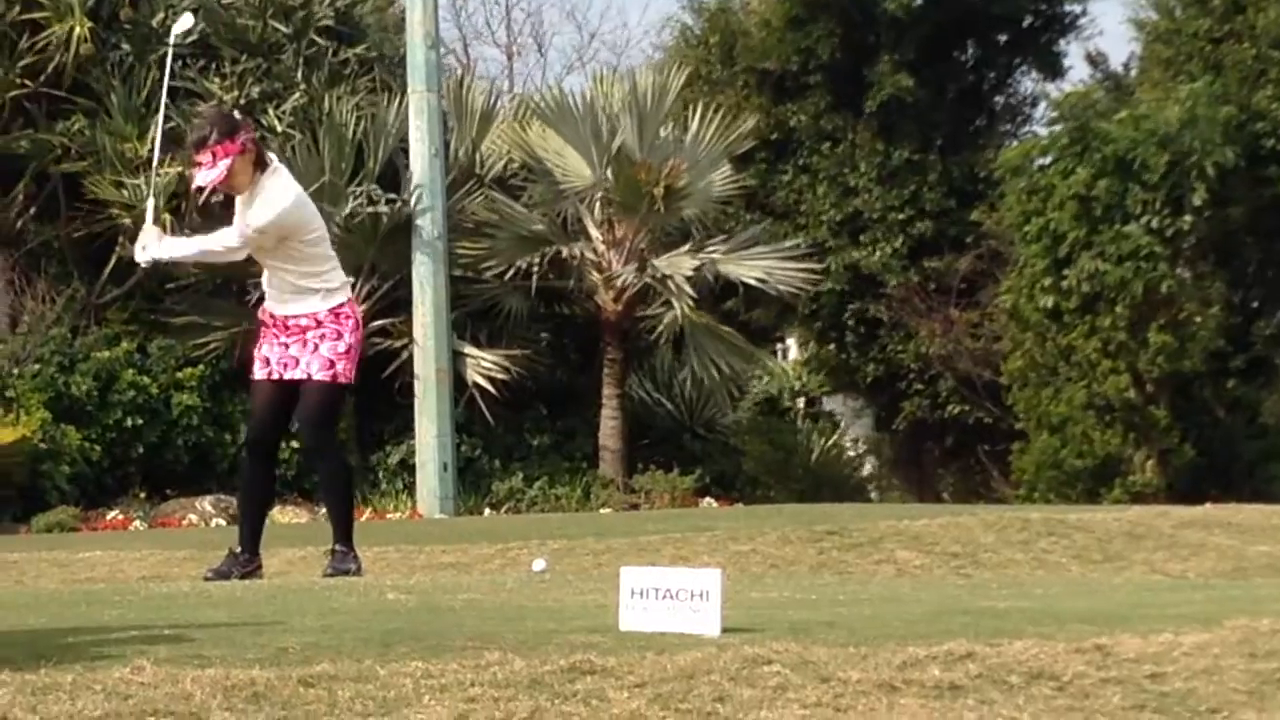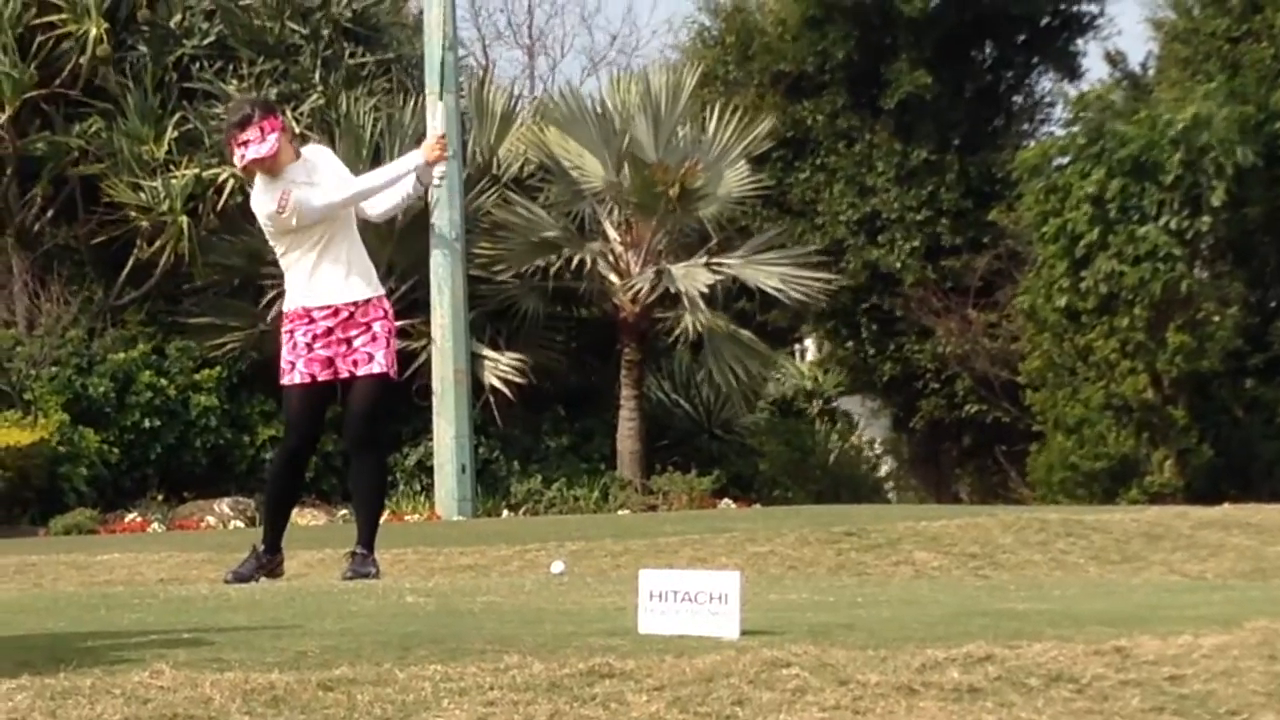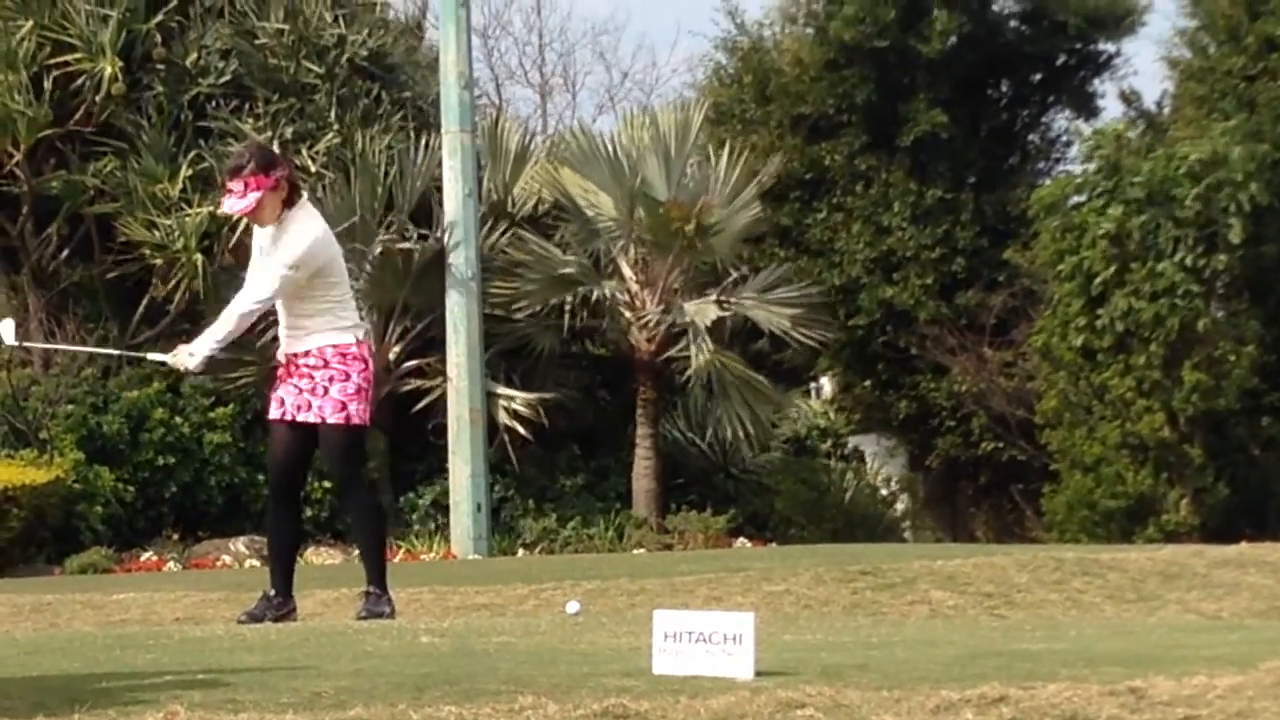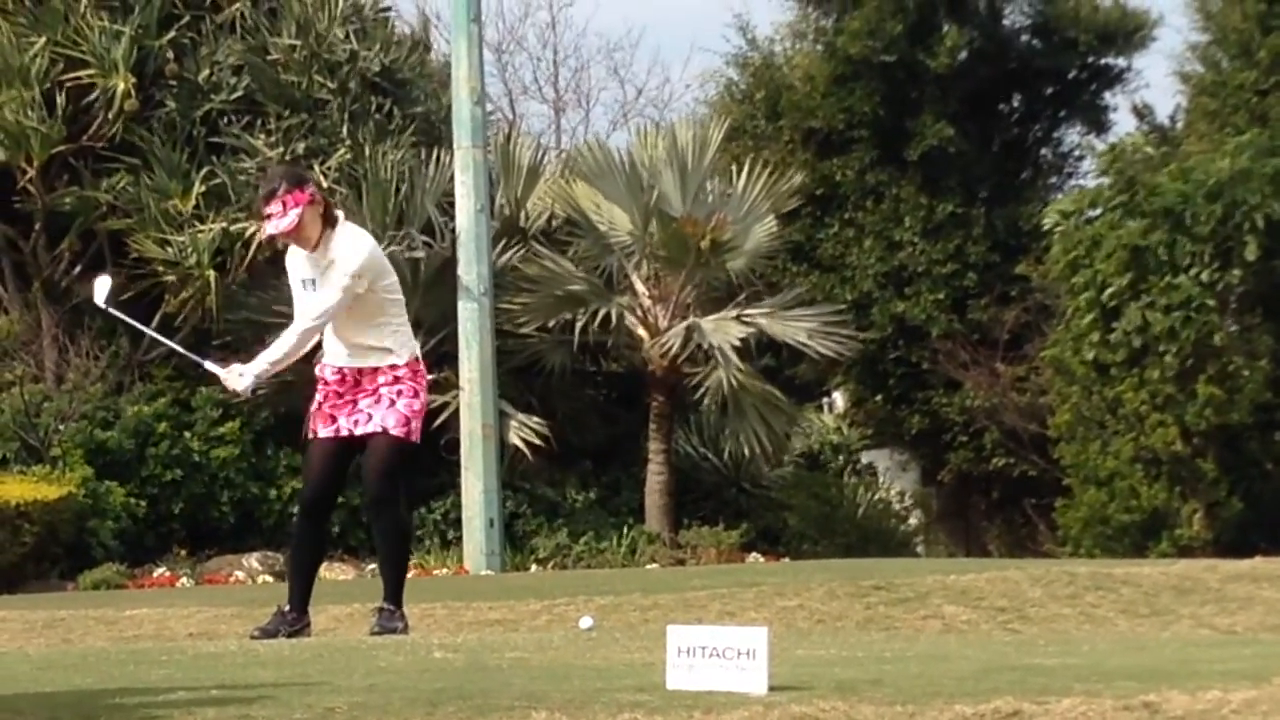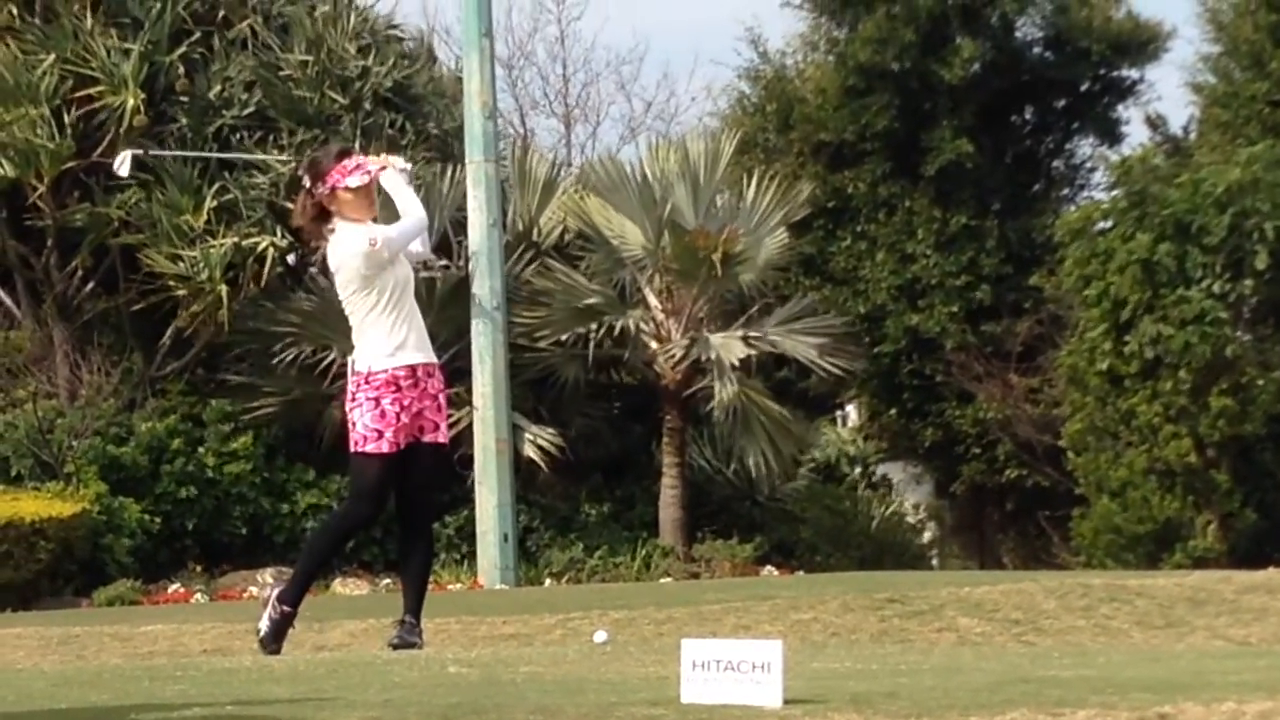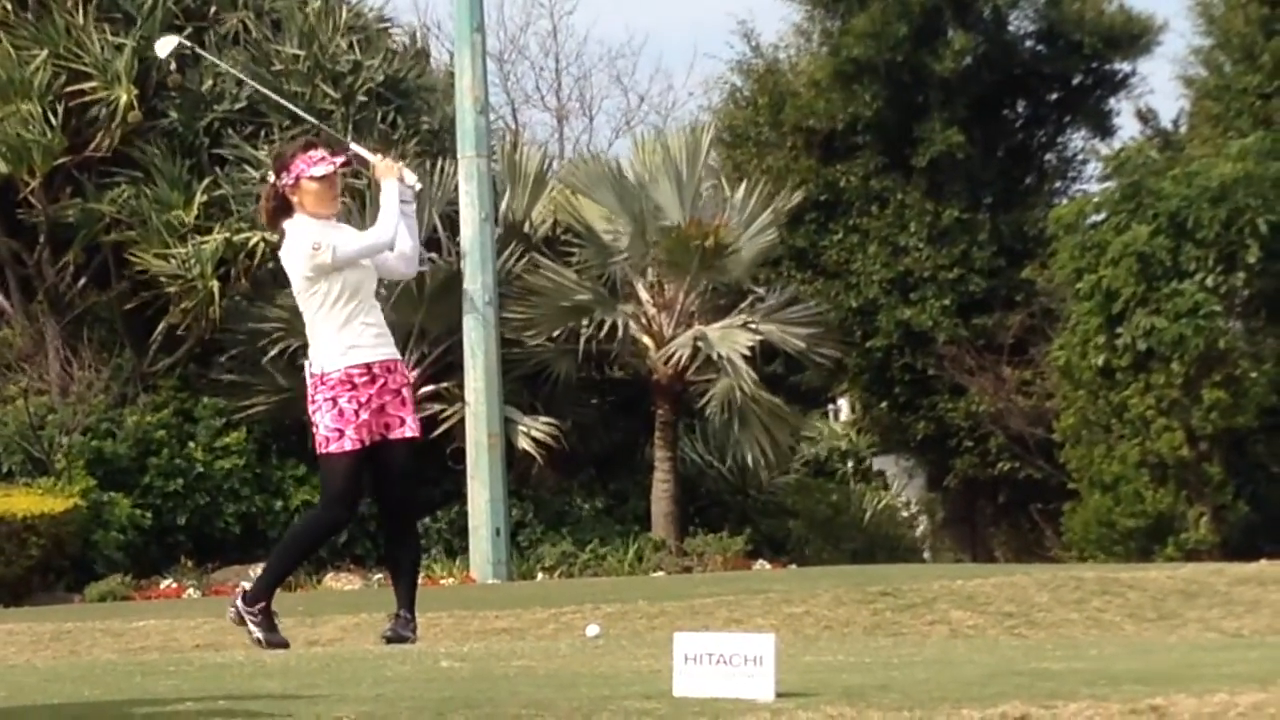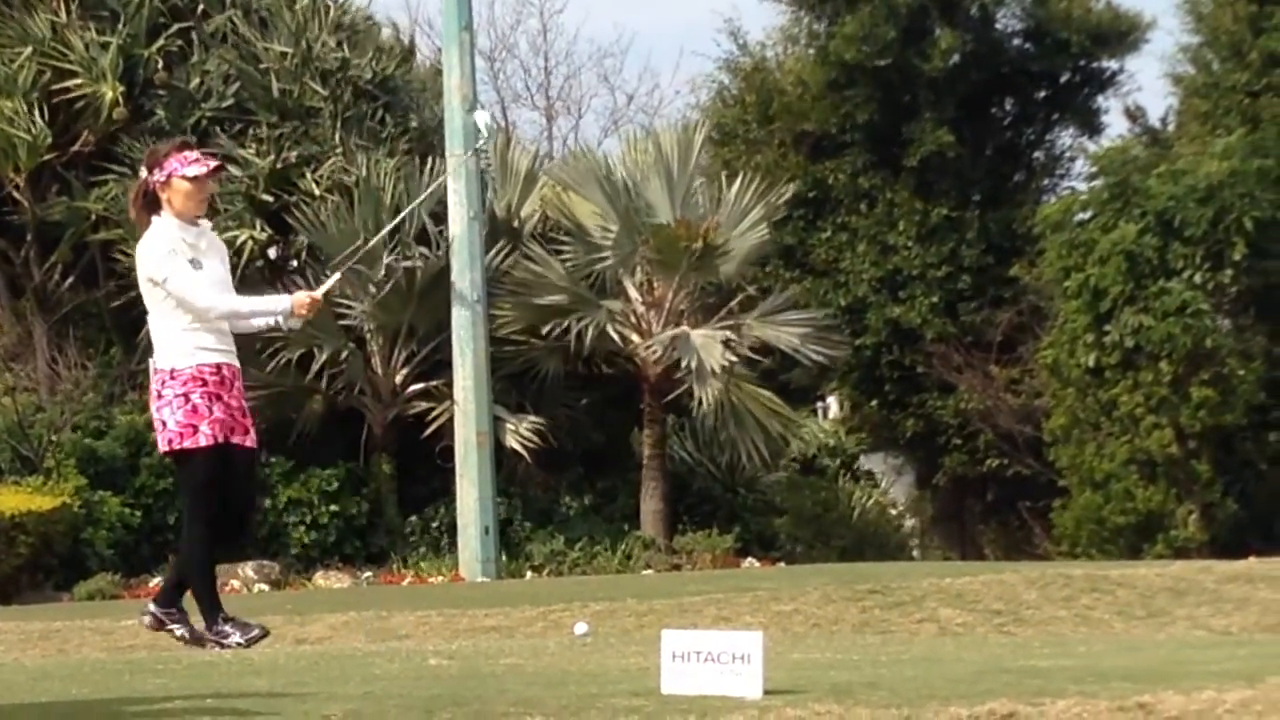
dt=0.7s
person 1, frame 1
left shoulder: (275, 202)
right shoulder: (253, 181)
left elbow: (222, 245)
right elbow: (228, 246)
left wrist: (157, 247)
right wrist: (165, 244)
left hip: (326, 320)
right hip: (281, 323)
left knee: (317, 435)
right knee: (259, 438)
left ankle: (344, 549)
right ankle: (246, 552)
person 1, frame 2
left shoulder: (320, 157)
right shoulder: (271, 201)
left elbow: (374, 207)
right elbow: (353, 194)
left wrist: (419, 176)
right wrist: (415, 159)
left hip: (368, 312)
right hip: (310, 324)
left knee: (364, 436)
right knee: (298, 440)
left ankle: (364, 550)
right ankle: (269, 550)
person 1, frame 3
left shoulder: (302, 240)
right shoulder: (273, 227)
left elbow: (253, 301)
right elbow: (251, 297)
left wrist: (199, 350)
right wrist: (204, 345)
left hip: (339, 360)
right hip: (297, 362)
left knee: (348, 477)
right knee: (282, 480)
left ankle: (378, 590)
right ankle: (280, 593)
person 1, frame 4
left shoulder: (355, 250)
right shoulder: (296, 256)
left elbow: (310, 322)
right elbow: (308, 325)
left wrist: (255, 371)
left hip: (393, 377)
right hip: (339, 380)
left knee: (381, 493)
right knee: (314, 496)
left ankle: (392, 606)
right ankle: (295, 609)
person 1, frame 5
left shoulder: (362, 236)
right shoulder: (360, 243)
left elbow: (419, 247)
right elbow: (417, 221)
left wrist: (386, 174)
right wrist: (394, 177)
left hip: (422, 378)
right hip: (380, 385)
left knee: (418, 507)
right knee: (364, 505)
left ankle: (411, 619)
right ankle: (286, 599)
person 1, frame 6
left shoulder: (340, 232)
right shoulder: (305, 243)
left elbow: (405, 264)
right elbow: (382, 238)
left wrist: (403, 195)
right wrist: (387, 183)
left hip: (387, 374)
right hip: (339, 382)
left knee: (398, 502)
right knee: (338, 505)
left ankle: (405, 613)
right ankle: (254, 597)
person 1, frame 7
left shoulder: (210, 241)
right shoulder: (156, 247)
right elbow: (212, 304)
left wrist: (287, 311)
right wrist: (285, 305)
left hip: (223, 380)
right hip: (182, 383)
left knee: (239, 507)
right knee: (203, 503)
left ankle: (168, 601)
right ankle: (216, 620)
